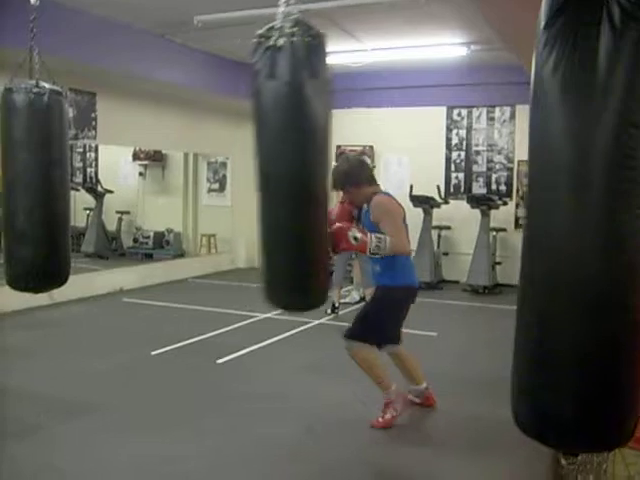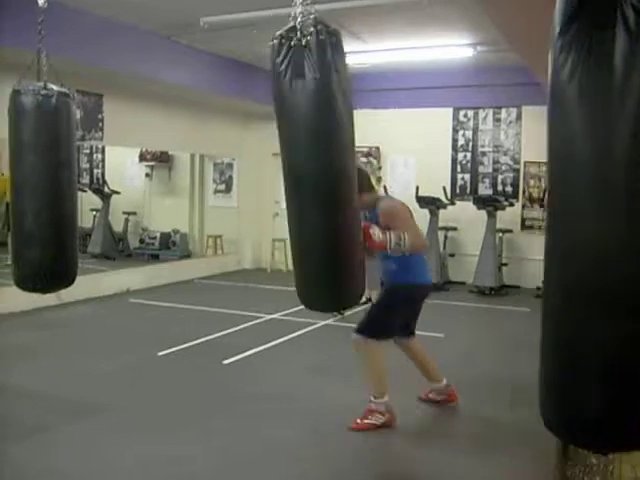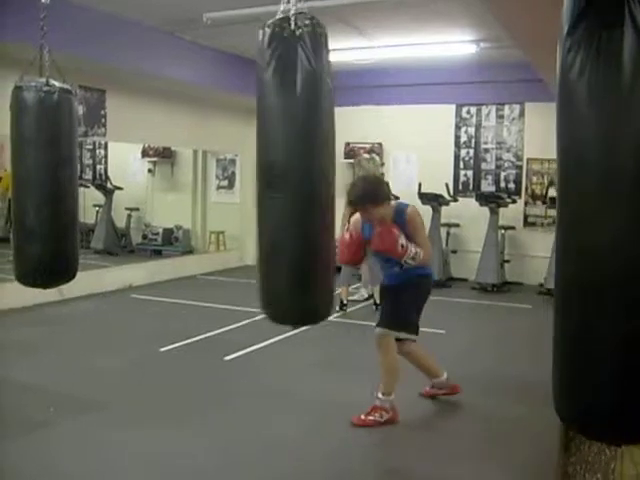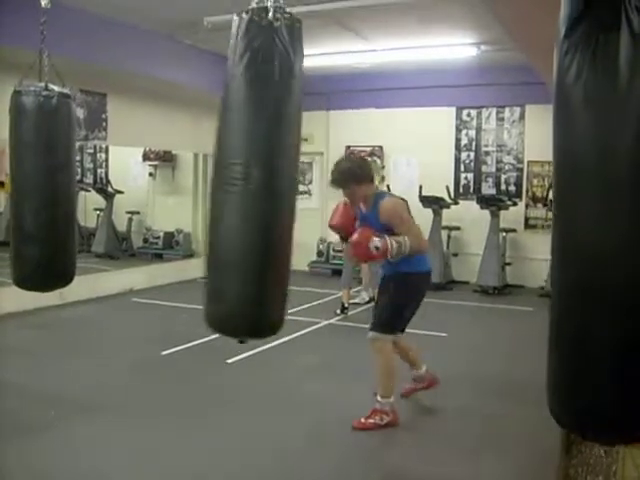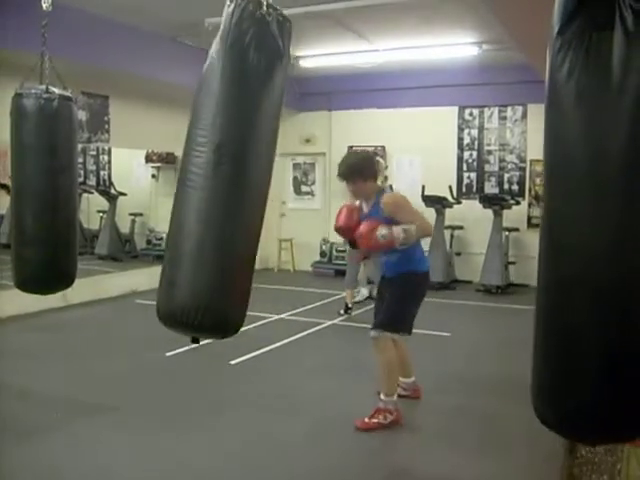
dt=0.3s
person 1, frame 1
left shoulder: (382, 203)
right shoulder: (370, 206)
left elbow: (403, 247)
right elbow: (376, 243)
left wrist: (361, 240)
right wrist: (347, 238)
left hip: (396, 288)
right hip: (393, 285)
left knee: (355, 343)
right knee: (388, 343)
left ankle: (393, 398)
right ankle: (422, 392)
person 1, frame 2
left shoulder: (388, 208)
right shoulder: (371, 211)
left elbow: (419, 242)
right elbow: (372, 248)
left wrist: (382, 240)
right wrist: (363, 240)
left hip: (408, 284)
right hip: (400, 283)
left knee: (364, 340)
right knee: (404, 338)
left ankle: (380, 409)
right ankle: (442, 388)
person 1, frame 3
left shoulder: (408, 215)
right shoulder: (358, 222)
left elbow: (426, 257)
left wrist: (402, 248)
left hip: (415, 280)
right hip: (390, 284)
left knee: (385, 335)
right knee: (401, 342)
left ankle: (385, 406)
right ankle: (443, 382)
person 1, frame 4
left shoulder: (389, 205)
right shoulder: (361, 206)
left elbow: (420, 242)
right elbow: (364, 240)
left wrist: (383, 246)
right wrist: (349, 231)
left hip: (413, 275)
right hip: (393, 274)
left knee: (379, 335)
right knee: (391, 332)
left ankle: (385, 410)
right ankle: (422, 374)
person 1, frame 5
left shoulder: (391, 200)
right shoulder: (365, 206)
left elbow: (426, 228)
right elbow: (368, 242)
left wrist: (388, 236)
right wrist: (352, 232)
left hip: (412, 275)
right hip: (391, 274)
left knee: (381, 334)
right knee: (389, 333)
left ankle: (388, 409)
right ankle: (408, 384)
